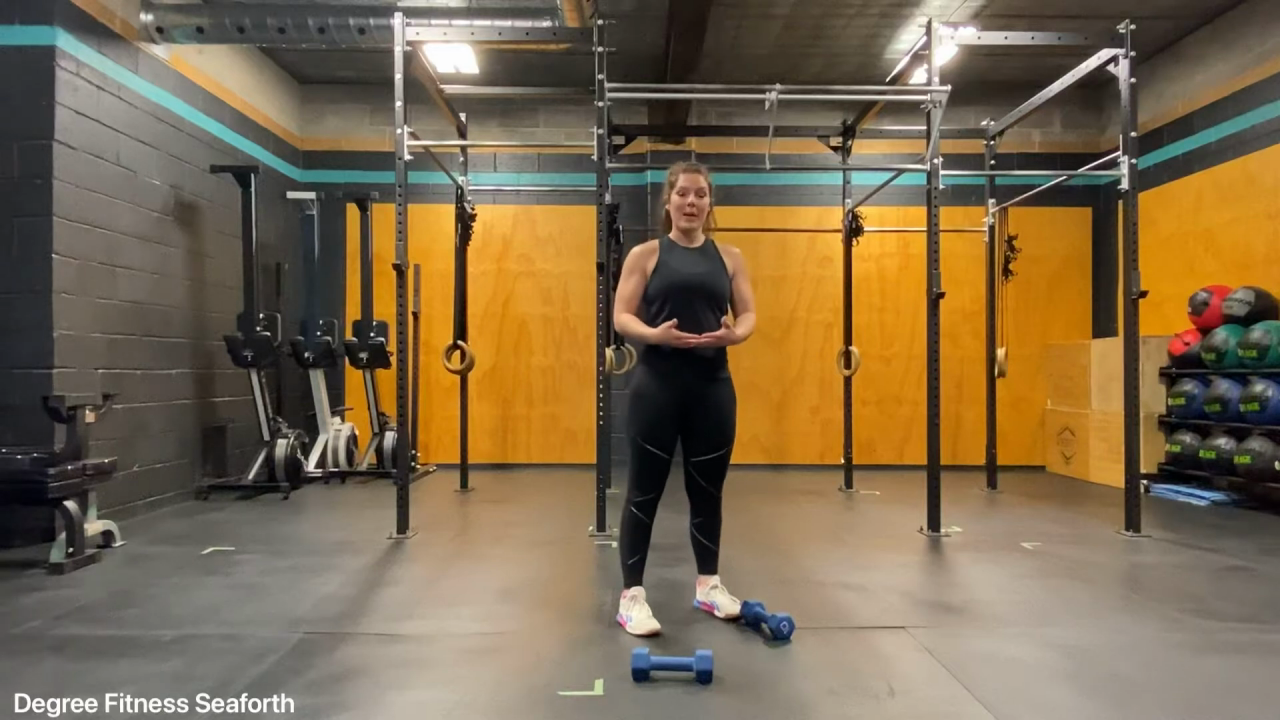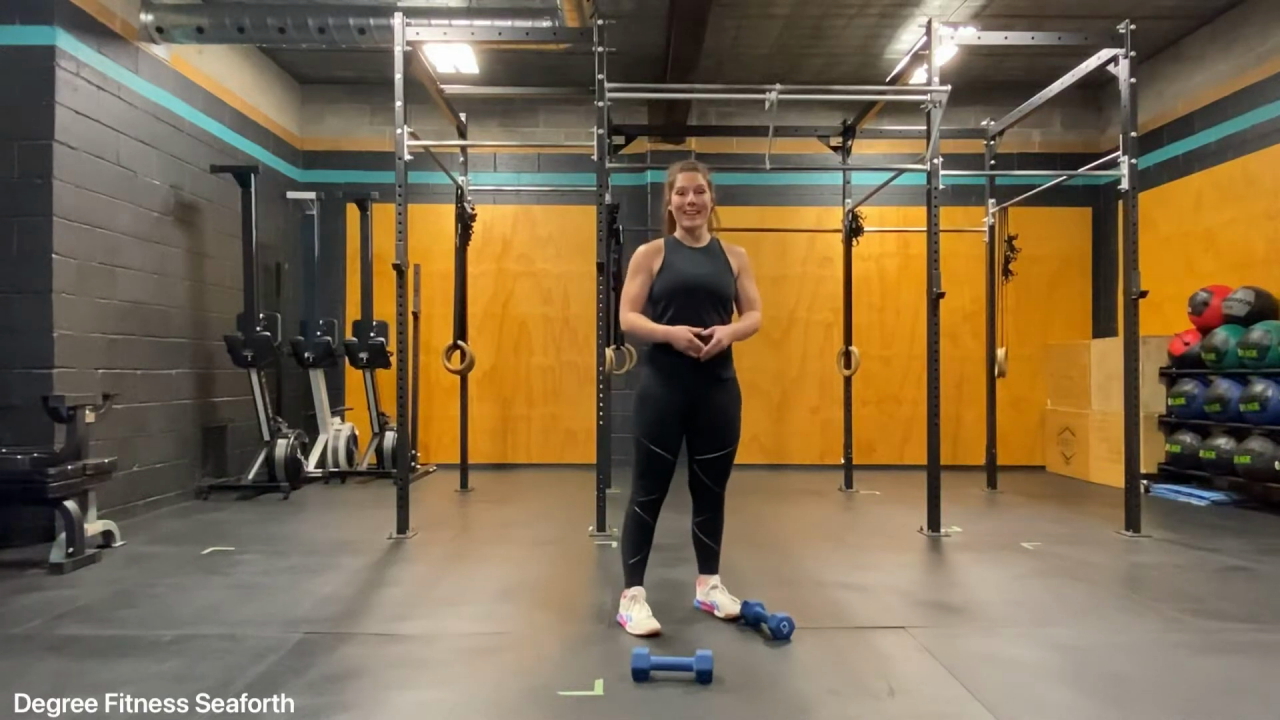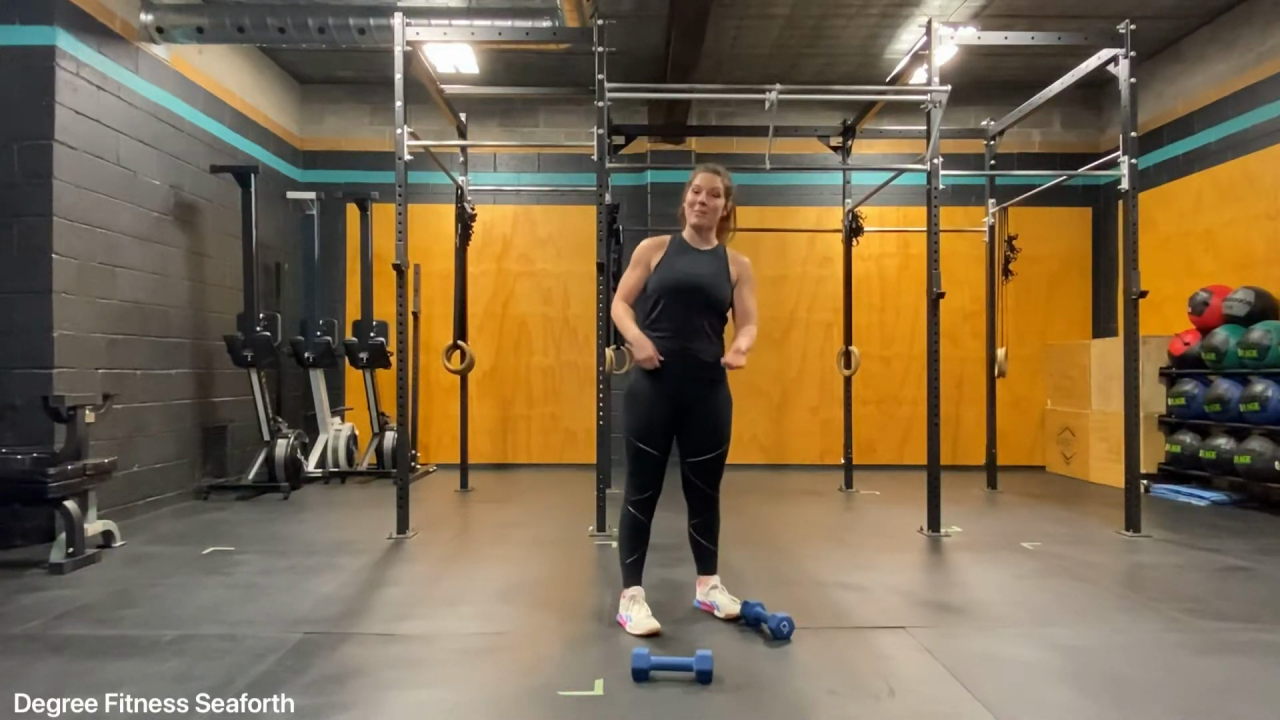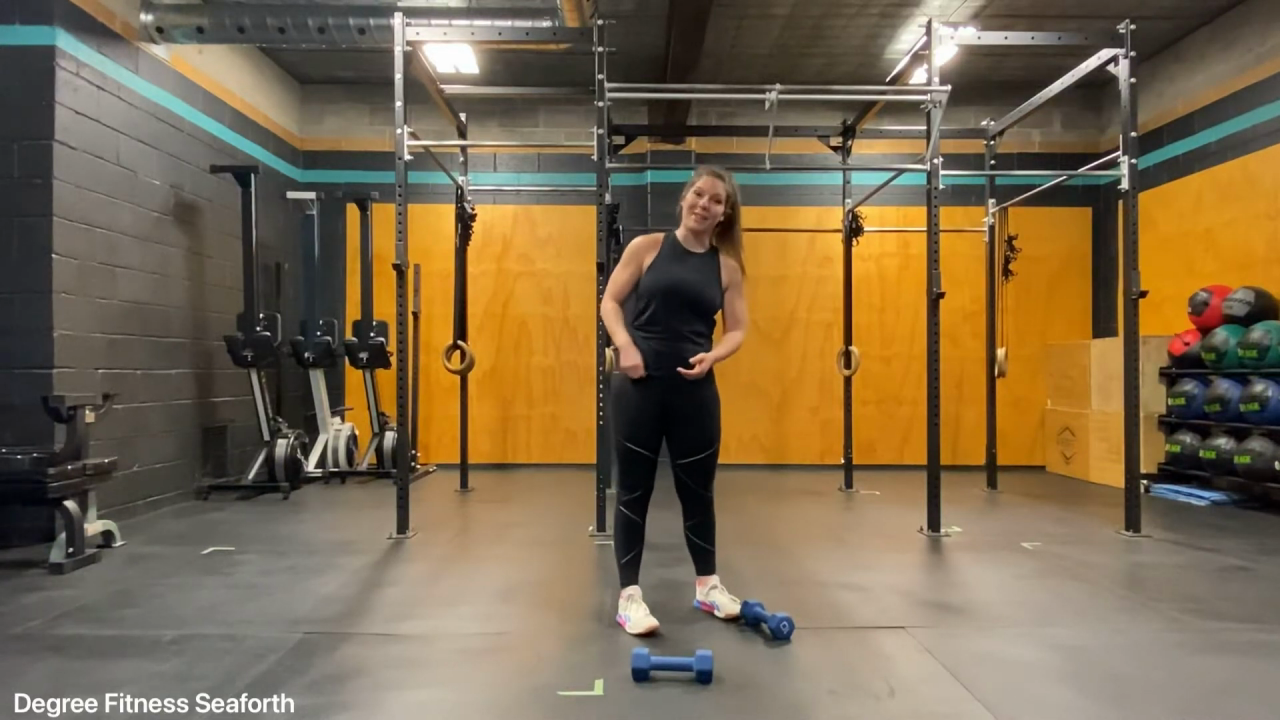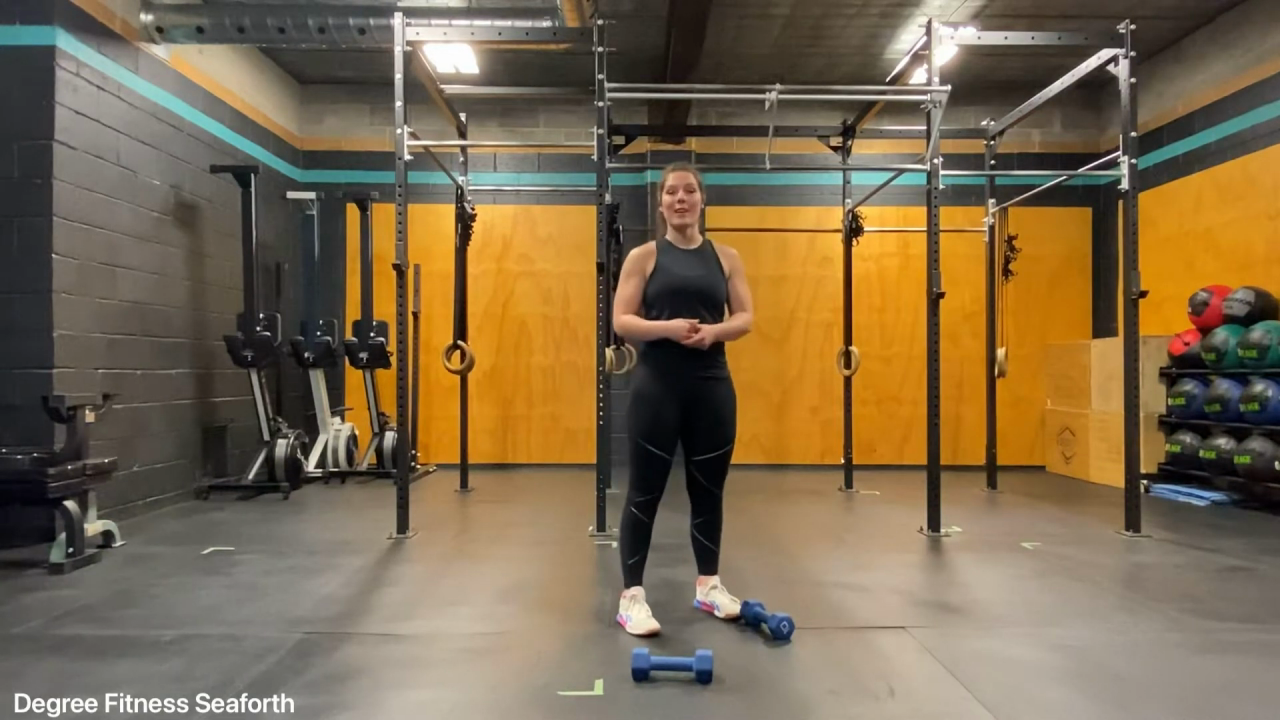
dt=1s
person 1, frame 1
left shoulder: (729, 256)
right shoulder: (645, 254)
left elbow: (748, 314)
right elbow: (622, 316)
left wrist: (735, 334)
right wrist: (655, 334)
left hip: (712, 386)
right hip: (656, 384)
left knee: (708, 488)
right knee: (645, 490)
left ankle: (708, 584)
right ankle: (631, 596)
person 1, frame 2
left shoulder: (733, 256)
right shoulder: (650, 254)
left elbow: (754, 314)
right elbow: (628, 317)
left wrist: (729, 332)
right wrist: (668, 332)
left hip: (718, 386)
right hip: (663, 385)
left knee: (711, 488)
right knee: (649, 489)
left ankle: (708, 583)
right ankle: (632, 595)
person 1, frame 3
left shoulder: (737, 265)
right shoulder: (654, 249)
left elbow: (748, 323)
right elbow: (620, 303)
left wrist: (740, 348)
right wrist: (636, 338)
left hip: (708, 389)
right hip: (652, 384)
left knee: (704, 490)
right knee: (642, 489)
left ankle: (708, 584)
right ankle: (631, 595)
person 1, frame 4
left shoulder: (727, 267)
right shoulder: (647, 247)
left elbow: (737, 330)
right elbow: (610, 301)
left wrist: (711, 357)
right wrist: (626, 346)
left hip: (695, 389)
right hip: (640, 385)
left knee: (698, 490)
right knee: (634, 490)
left ankle: (707, 583)
right ankle: (629, 595)
person 1, frame 5
left shoulder: (726, 257)
right shoulder: (644, 256)
left elbow: (745, 317)
right elbow: (621, 320)
left wrist: (715, 330)
right wrist: (668, 328)
left hip: (712, 385)
right hip: (656, 384)
left knee: (708, 489)
right knee: (645, 490)
left ankle: (708, 584)
right ankle: (632, 595)
